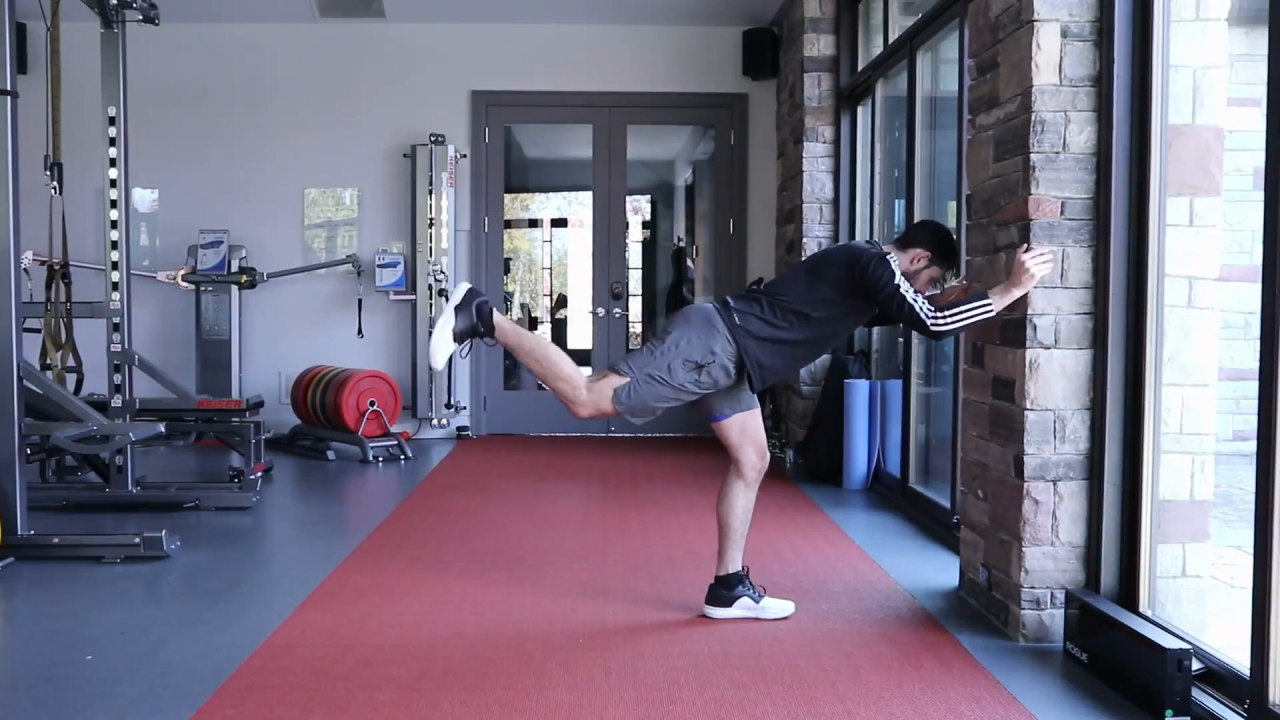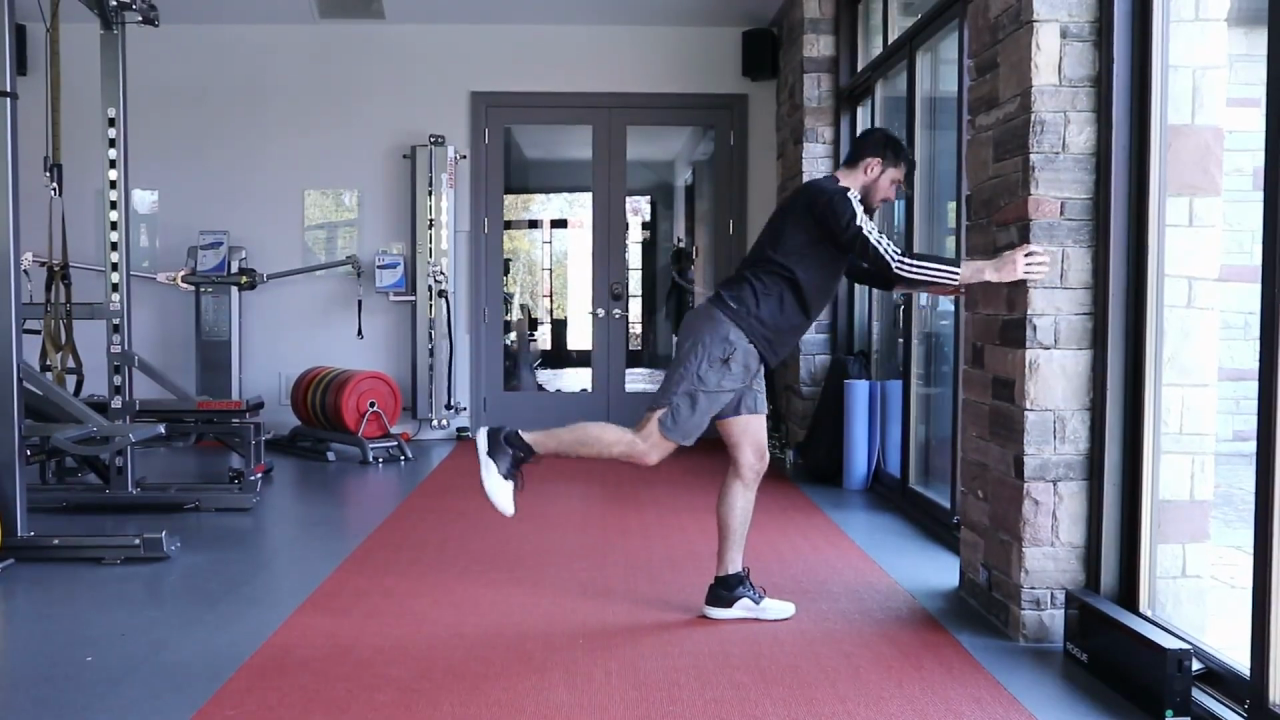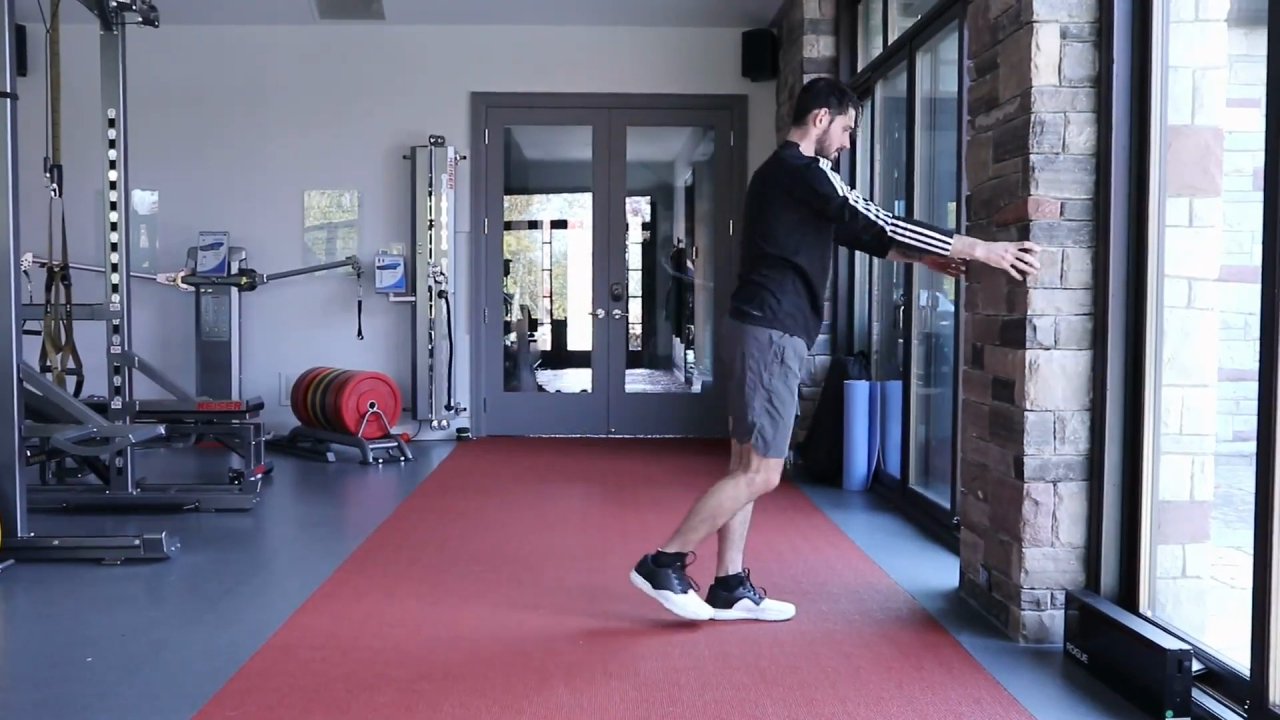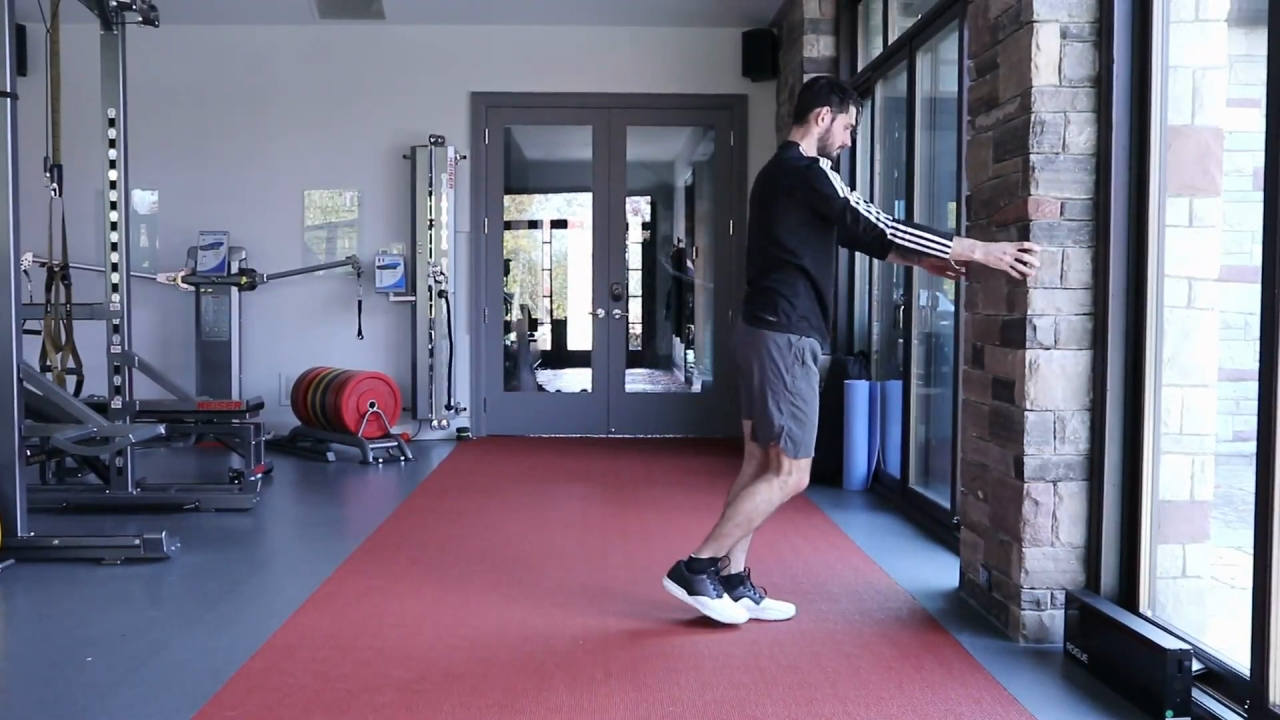
dt=0.5s
person 1, frame 1
left shoulder: (860, 270)
right shoulder: (874, 262)
left elbow: (888, 315)
right elbow: (930, 325)
left wrist: (945, 300)
right wrist: (1009, 290)
left hip: (723, 354)
right hip: (711, 345)
left knee: (752, 461)
right knee: (586, 398)
left ankle: (729, 587)
right ankle: (481, 318)
person 1, frame 2
left shoulder: (830, 206)
right shoulder: (833, 198)
left elbow: (870, 271)
right elbow: (894, 264)
left wrist: (950, 278)
right wrist: (990, 270)
left hip: (741, 344)
right hip: (727, 337)
left knee: (751, 462)
right knee: (645, 447)
left ankle: (730, 588)
right ankle: (516, 446)
person 1, frame 3
left shoulder: (785, 172)
right shoulder: (803, 172)
left elbow: (854, 232)
right elbow: (875, 223)
left wrist: (923, 259)
right wrist: (978, 249)
left hip: (763, 332)
right hip: (769, 334)
left knee: (749, 467)
right knee: (760, 473)
left ankle: (728, 587)
right ankle: (663, 565)
person 1, frame 4
left shoulder: (786, 171)
right shoulder: (805, 172)
left elbow: (858, 233)
right elbow: (878, 226)
left wrist: (920, 261)
right wrist: (979, 251)
left hip: (770, 332)
right hip: (785, 336)
left knee: (761, 465)
right knee: (788, 475)
left ankle: (731, 583)
right ankle: (695, 569)
